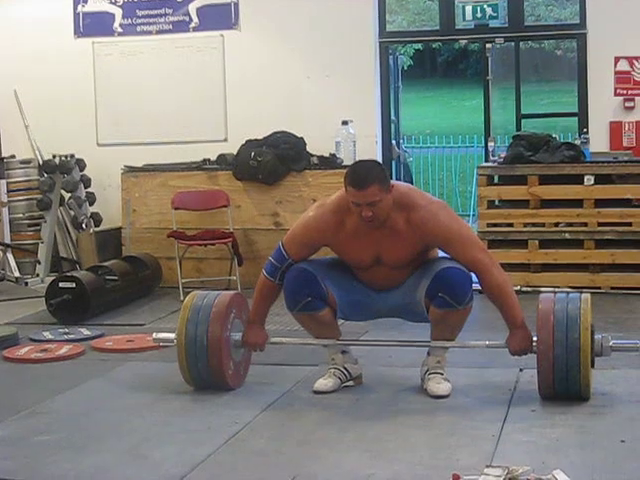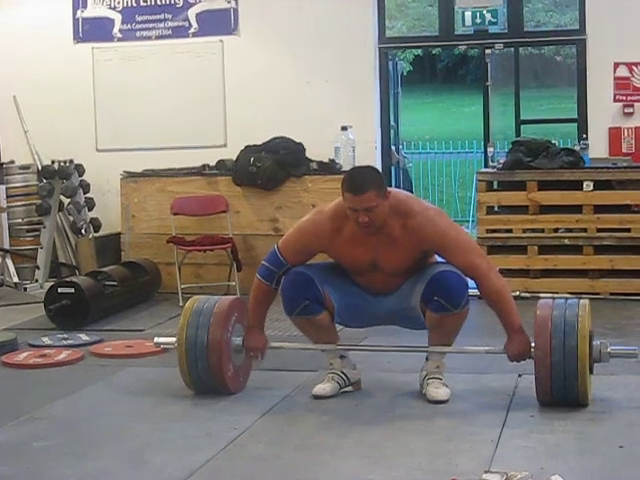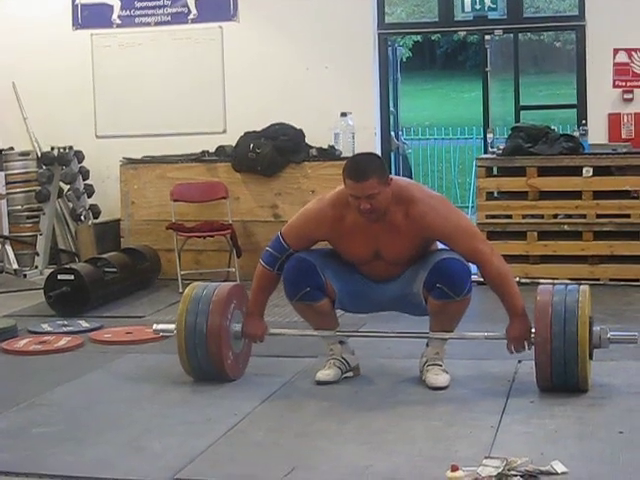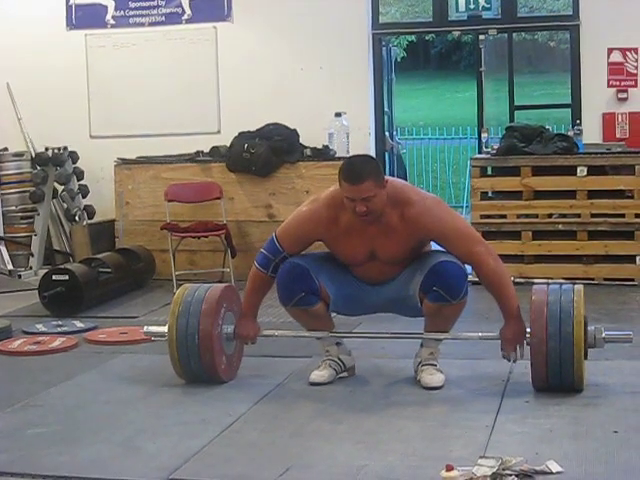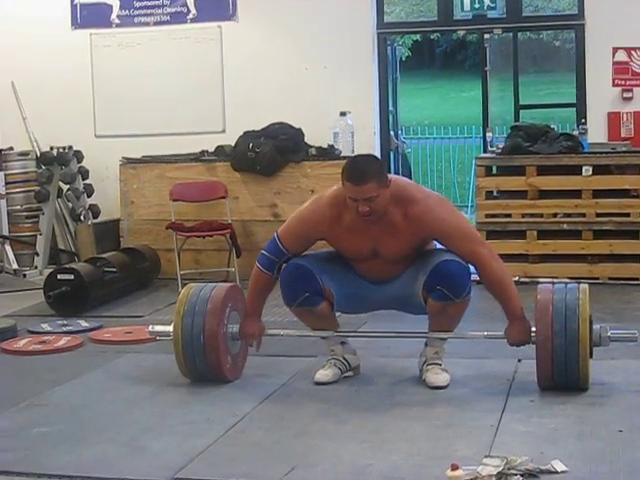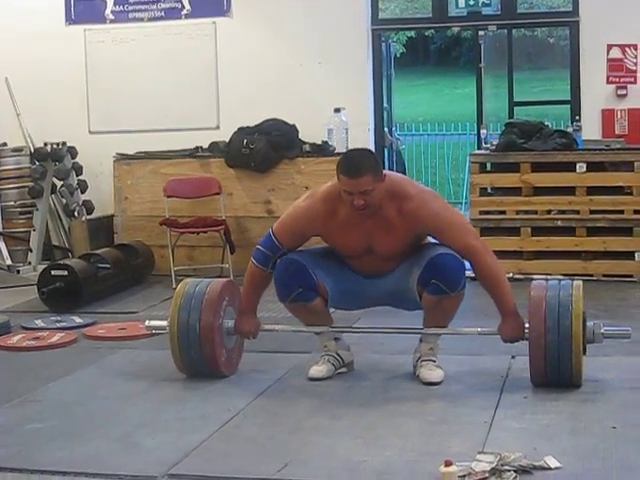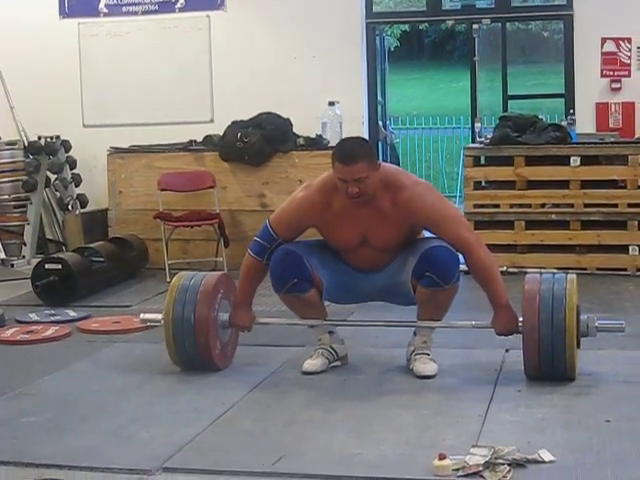
dt=0.5s
person 1, frame 1
left shoulder: (425, 213)
right shoulder: (326, 217)
left elbow: (485, 265)
right elbow: (277, 264)
left wrist: (517, 328)
right wrist: (255, 323)
left hip: (416, 289)
right hip: (359, 289)
left knee: (456, 280)
right knee: (298, 282)
left ankle: (435, 363)
right ankle: (342, 362)
person 1, frame 2
left shoulder: (422, 219)
right shoulder: (323, 223)
left elbow: (483, 270)
right elbow: (272, 266)
left wrist: (516, 332)
right wrist: (254, 329)
left hip: (412, 297)
right hip: (357, 296)
left knee: (450, 283)
right knee: (296, 285)
left ankle: (433, 369)
right ankle: (340, 367)
person 1, frame 3
left shoulder: (424, 207)
right shoulder: (325, 211)
left elbow: (486, 255)
right elbow: (274, 255)
left wrist: (518, 317)
right wrist: (254, 315)
left hip: (414, 283)
right hip: (357, 284)
left knee: (454, 271)
right knee: (297, 272)
left ankle: (434, 355)
right ankle: (340, 353)
person 1, frame 4
left shoulder: (419, 208)
right shoulder: (320, 212)
left elbow: (483, 256)
right elbow: (269, 257)
left wrist: (513, 319)
right wrist: (247, 316)
left hip: (408, 285)
right hip: (352, 286)
left knee: (451, 274)
right knee: (291, 277)
left ankle: (428, 356)
right ankle: (336, 354)
person 1, frame 5
left shoulder: (422, 207)
right shoulder: (323, 210)
left elbow: (484, 257)
right elbow: (272, 255)
left wrist: (516, 319)
right wrist: (252, 316)
left hip: (413, 281)
right hip: (355, 281)
left knee: (453, 273)
right knee: (295, 278)
left ankle: (433, 355)
right ankle: (341, 353)
person 1, frame 6
left shoulder: (416, 202)
right shoulder: (317, 206)
left elbow: (478, 252)
right elbow: (266, 252)
left wrist: (510, 315)
right wrist: (247, 312)
left hip: (406, 277)
right hip: (349, 277)
left knee: (448, 266)
right knee: (288, 273)
left ankle: (427, 351)
right ankle: (335, 349)
person 1, frame 7
left shoulder: (411, 194)
right shoulder: (313, 198)
left elbow: (471, 245)
right elbow: (263, 245)
left wrist: (502, 308)
right wrist: (242, 305)
left hip: (401, 274)
right hip: (344, 275)
left knee: (443, 259)
right knee: (285, 264)
left ankle: (421, 344)
right ankle: (328, 342)
